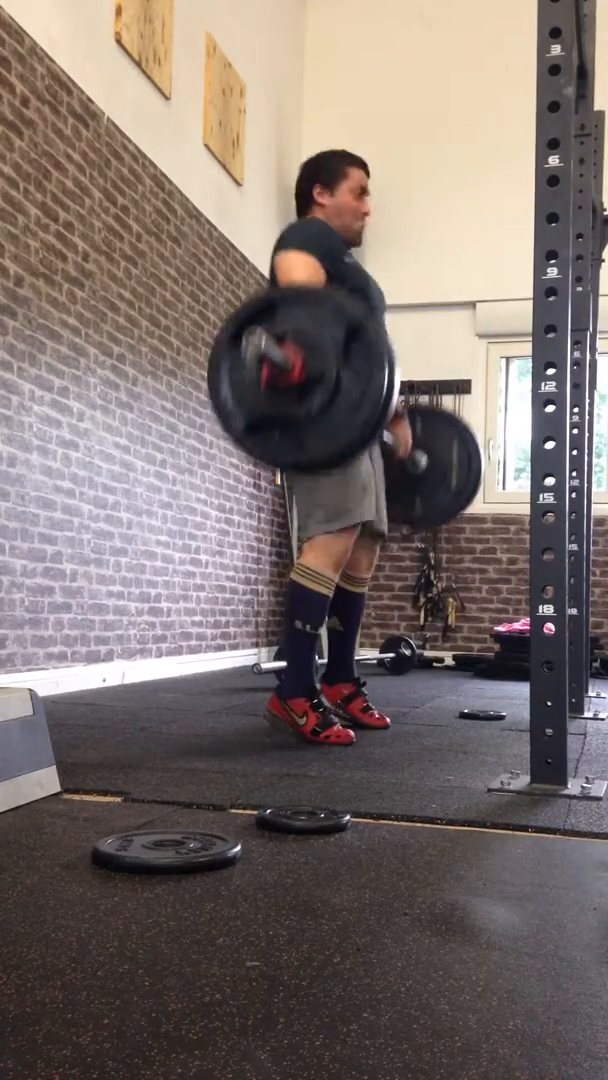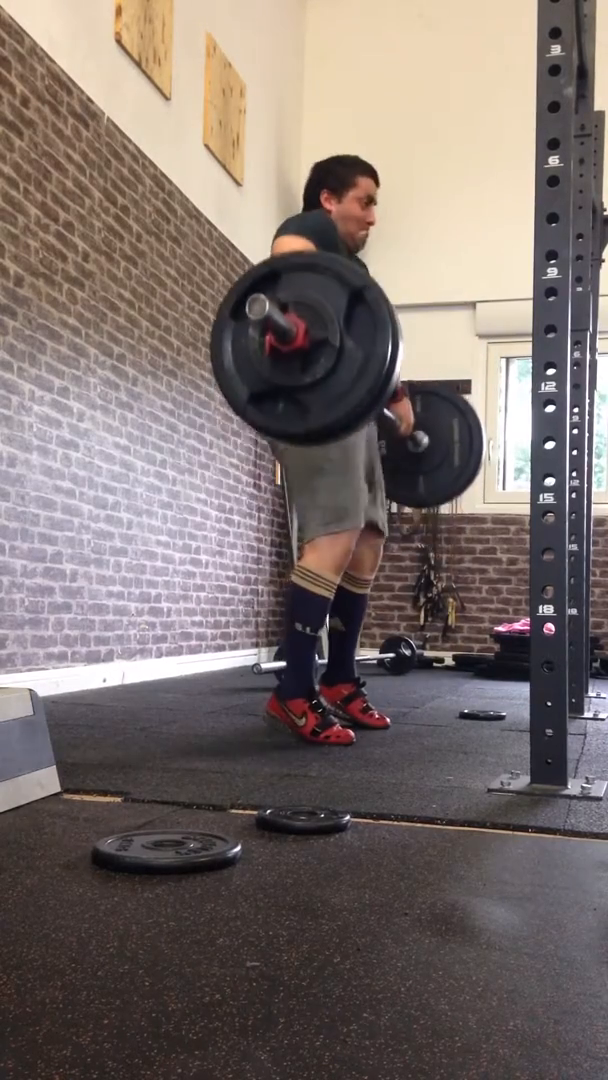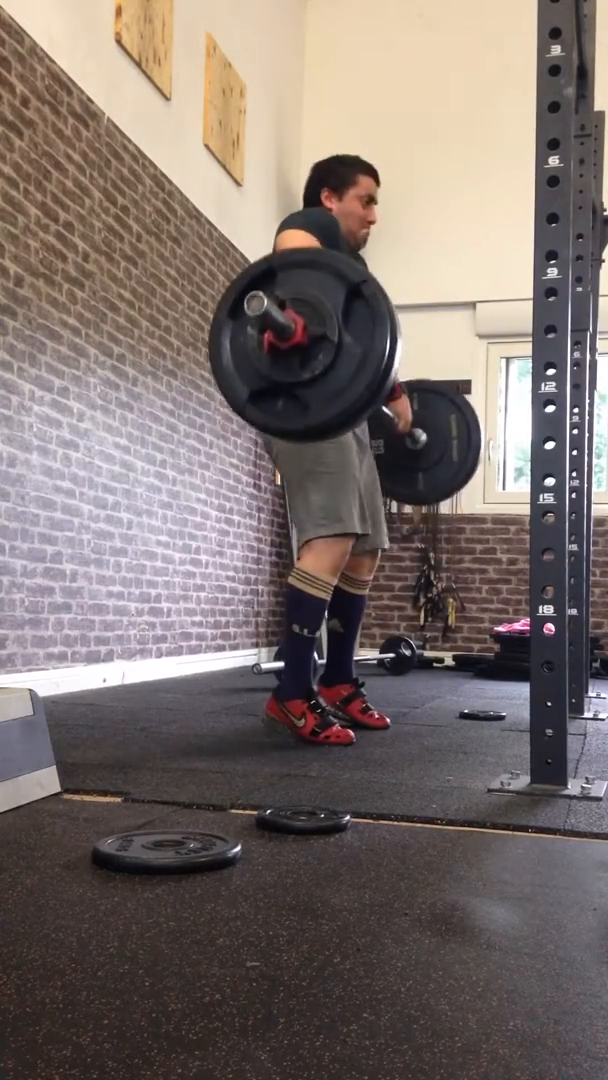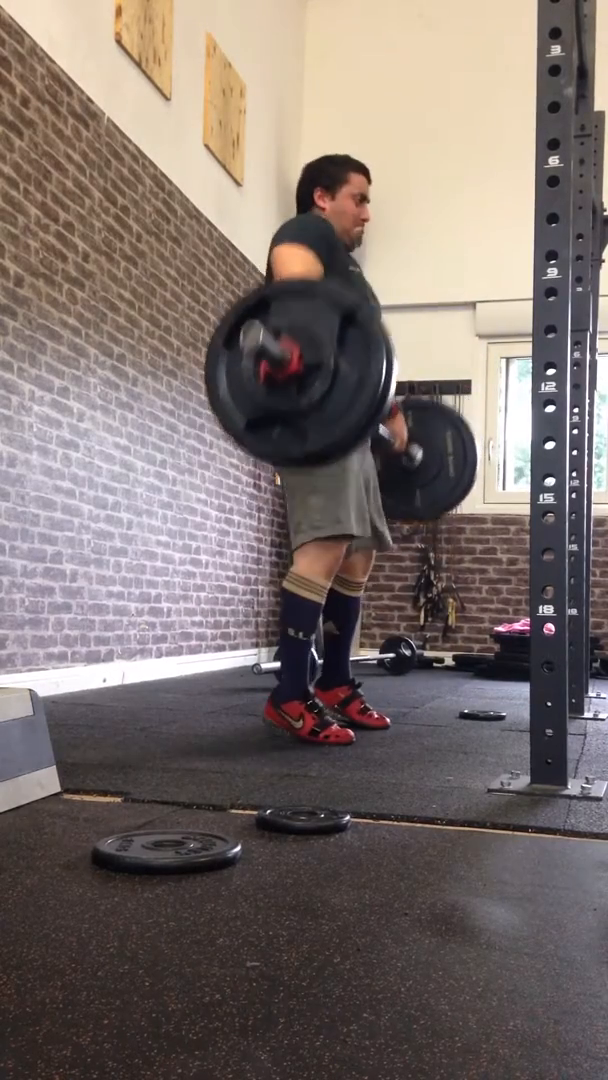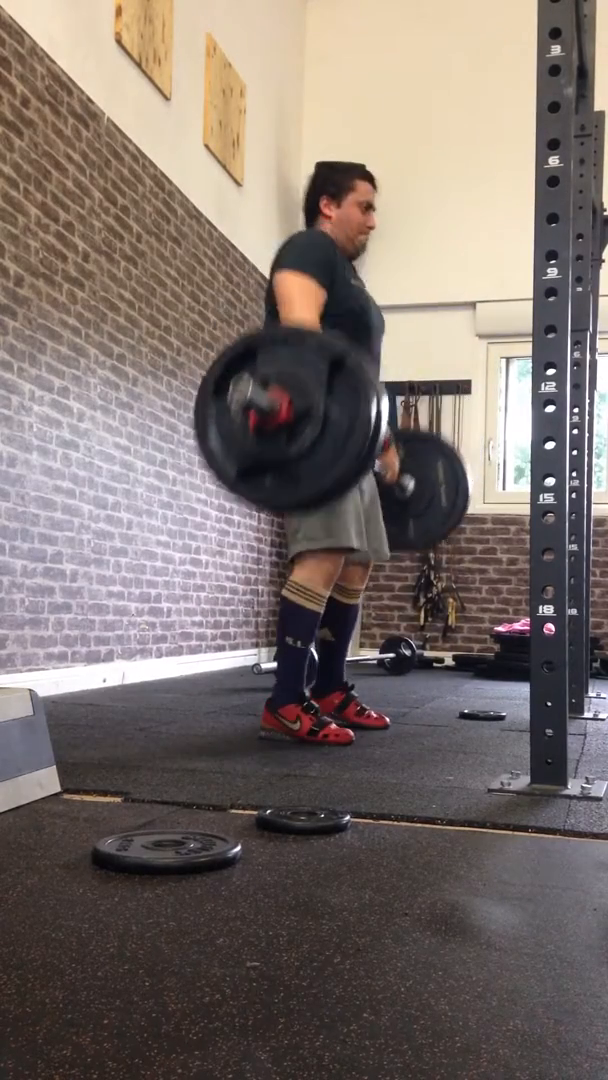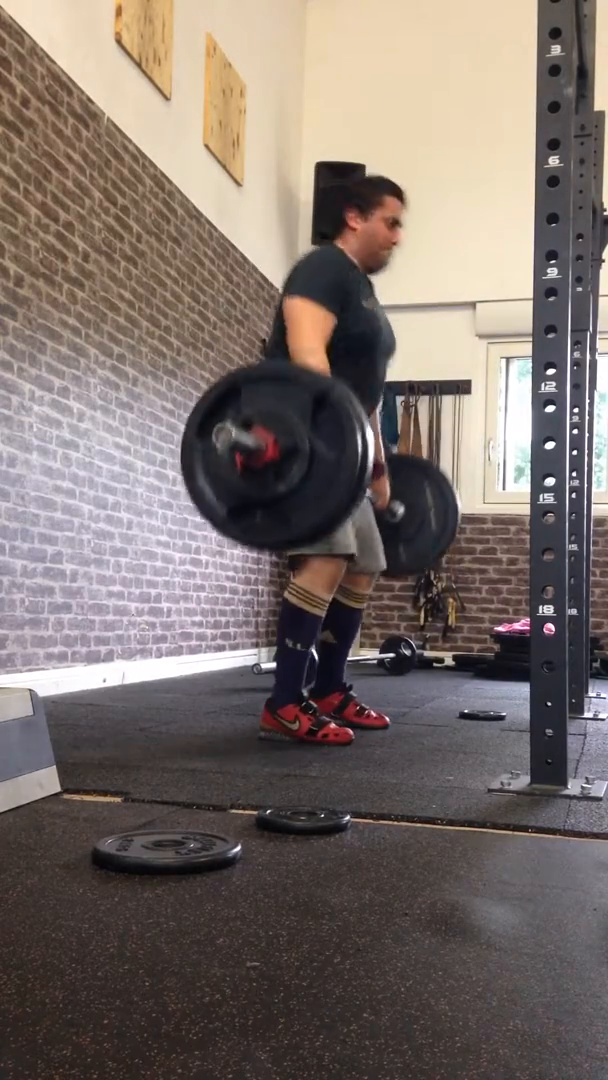
dt=0.1s
person 1, frame 1
left shoulder: (339, 258)
right shoulder: (310, 237)
right elbow: (299, 286)
left wrist: (393, 414)
left knee: (361, 549)
right knee: (334, 538)
left ankle: (340, 683)
right ankle: (295, 694)
person 1, frame 2
left shoulder: (341, 258)
right shoulder: (310, 229)
left wrist: (394, 395)
left knee: (366, 547)
right knee: (334, 540)
left ankle: (340, 684)
right ankle: (294, 694)
person 1, frame 3
left shoulder: (343, 258)
right shoulder: (311, 226)
right elbow: (292, 259)
left wrist: (392, 393)
left knee: (362, 551)
right knee: (330, 543)
left ankle: (338, 685)
right ankle: (292, 695)
person 1, frame 4
left shoulder: (339, 257)
right shoulder: (307, 233)
right elbow: (291, 272)
left wrist: (390, 409)
left knee: (358, 551)
right knee: (327, 544)
left ankle: (335, 686)
right ankle: (288, 699)
person 1, frame 5
left shoulder: (344, 272)
right shoulder: (311, 250)
right elbow: (299, 317)
left wrist: (382, 442)
left knee: (356, 563)
right knee: (325, 554)
left ankle: (330, 691)
right ankle: (285, 703)
person 1, frame 6
left shoulder: (362, 290)
right shoulder: (325, 269)
left elbow: (364, 391)
right elbow: (307, 350)
left wrist: (378, 470)
left knee: (361, 570)
right knee: (322, 557)
left ankle: (329, 694)
right ankle: (284, 704)
